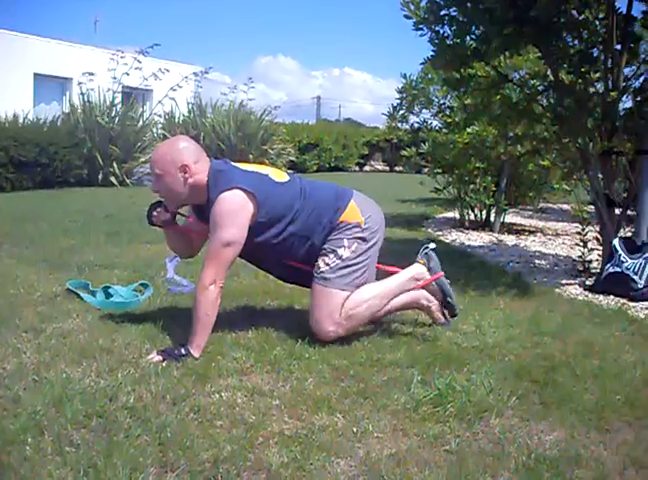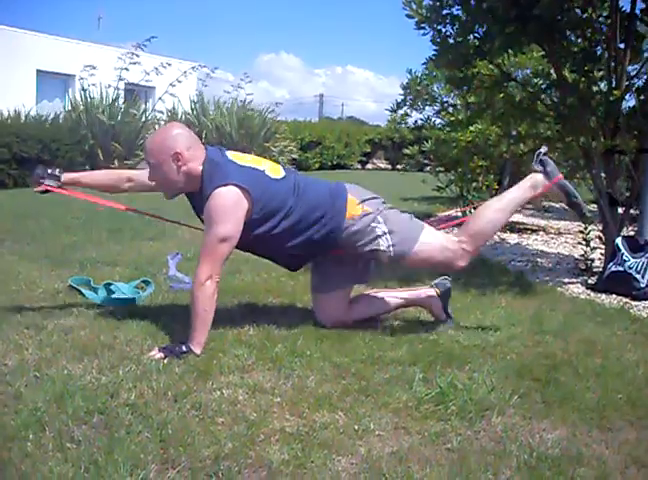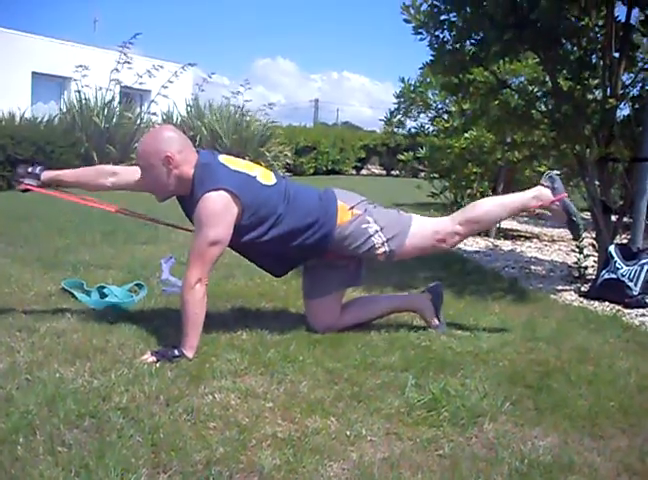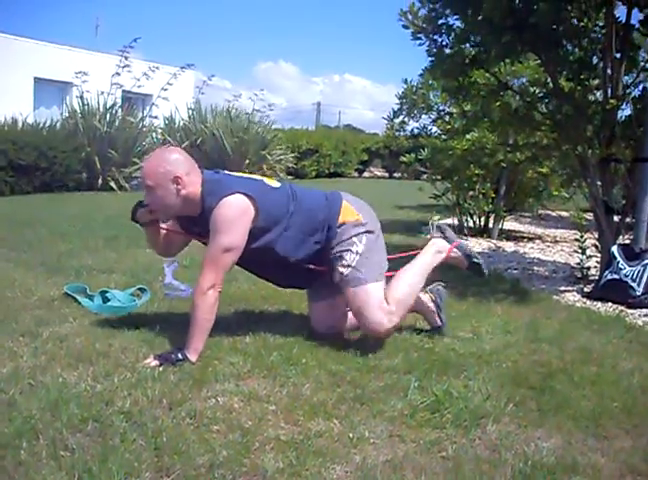
dt=0.4s
person 1, frame 1
left shoulder: (230, 200)
right shoulder: (206, 190)
left elbow: (211, 282)
right elbow: (187, 248)
left wrist: (193, 348)
right wrist: (166, 222)
left hip: (352, 219)
right hip: (340, 221)
left knee: (328, 328)
right knee: (346, 313)
left ankle: (419, 272)
right ankle: (420, 295)
person 1, frame 2
left shoulder: (223, 194)
right shoulder: (202, 166)
left elbow: (206, 278)
right elbow: (128, 179)
left wrist: (194, 345)
right wrist: (65, 178)
left hip: (352, 217)
right hip: (336, 230)
left knee: (458, 251)
right knee: (331, 316)
left ankle: (539, 180)
right ankle: (427, 296)
person 1, frame 3
left shoulder: (213, 198)
right shoulder: (192, 167)
left elbow: (196, 281)
right elbow: (113, 177)
left wrist: (186, 350)
right wrist: (46, 176)
left hip: (344, 224)
right hip: (328, 231)
left knee: (449, 230)
right knee: (323, 322)
left ankle: (542, 194)
right ankle: (419, 300)
person 1, frame 4
left shoulder: (230, 206)
right shoulder: (189, 206)
left elbow: (209, 286)
right elbow: (165, 249)
left wrist: (189, 353)
right wrist: (148, 223)
left hip: (349, 221)
right hip: (328, 236)
left knee: (378, 323)
right knee: (325, 325)
left ankle: (437, 248)
right ankle: (423, 299)
